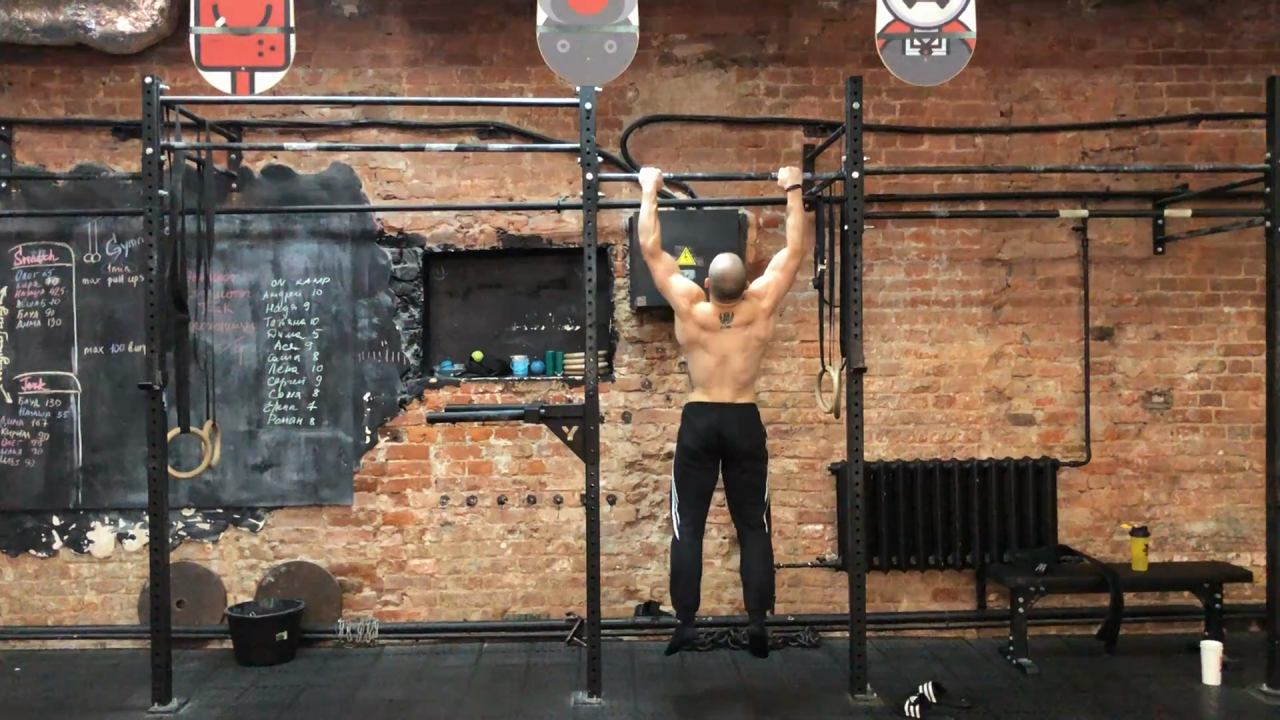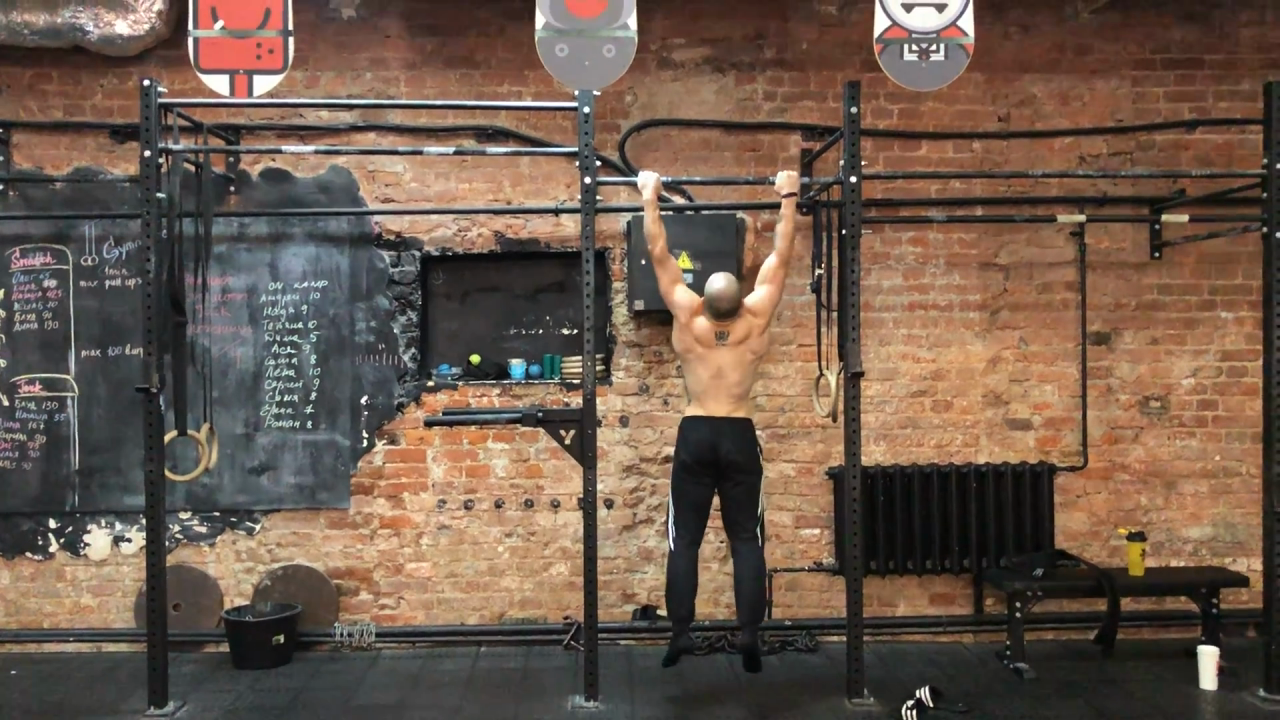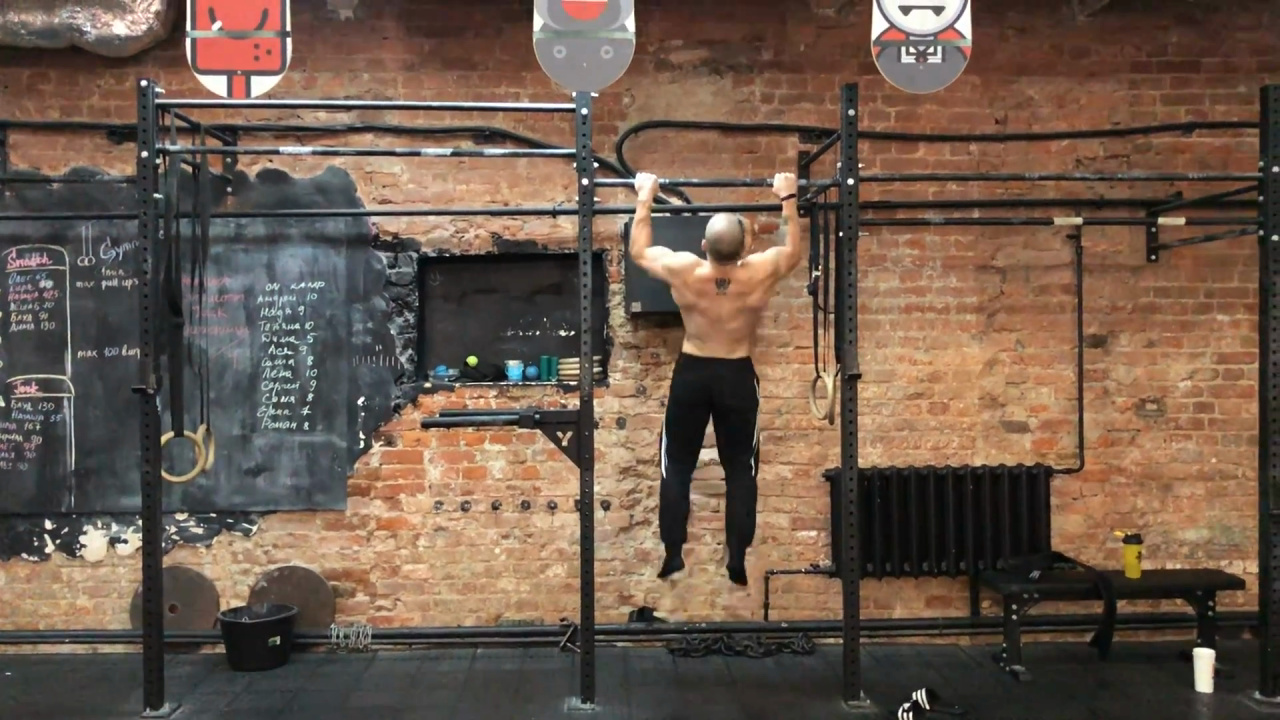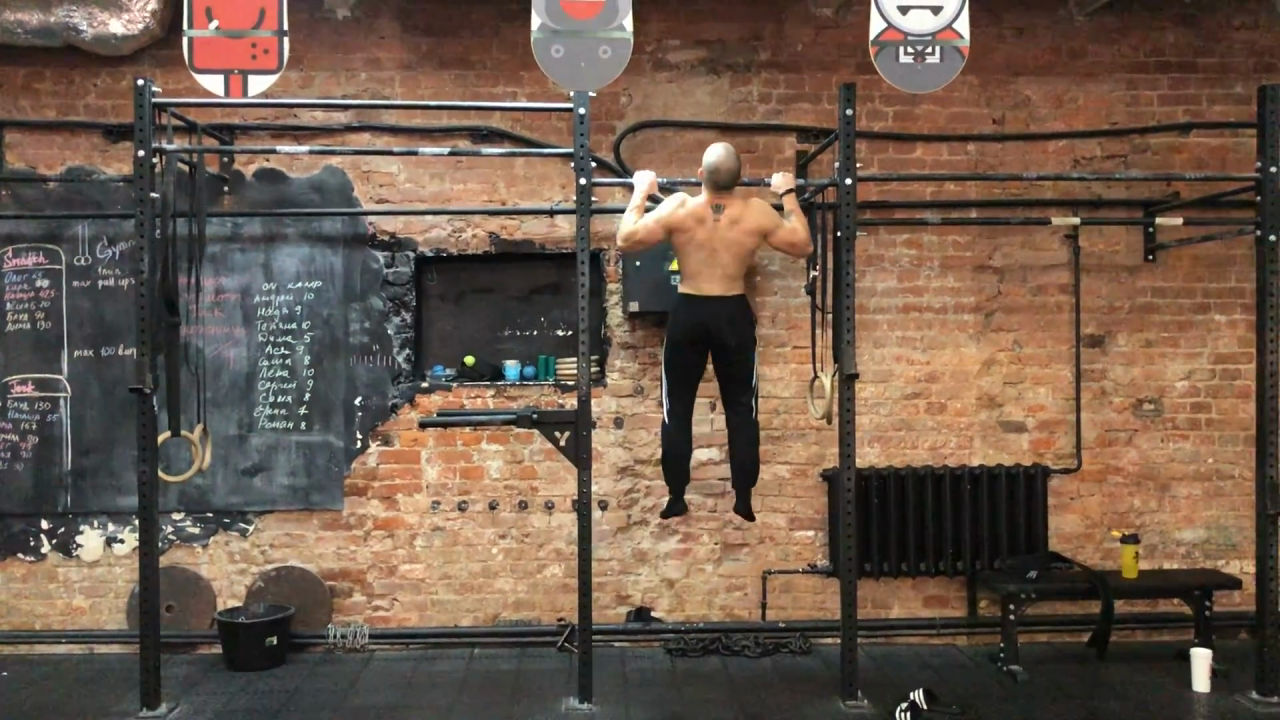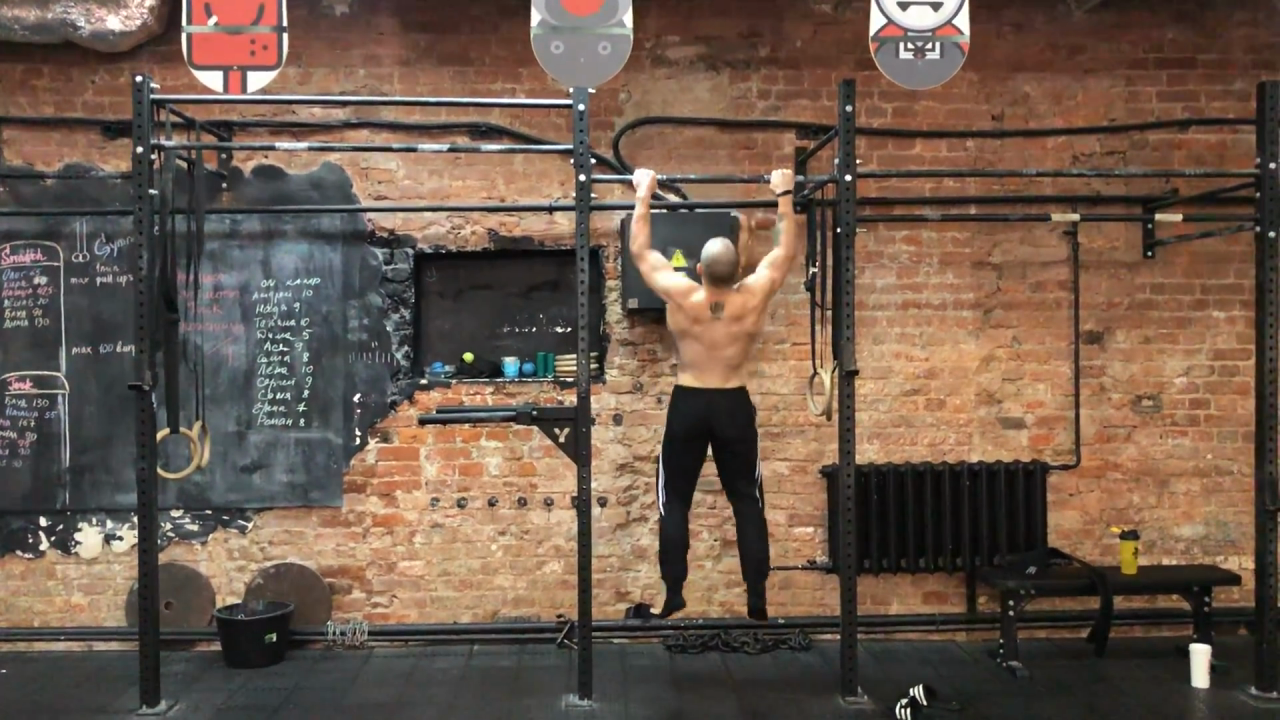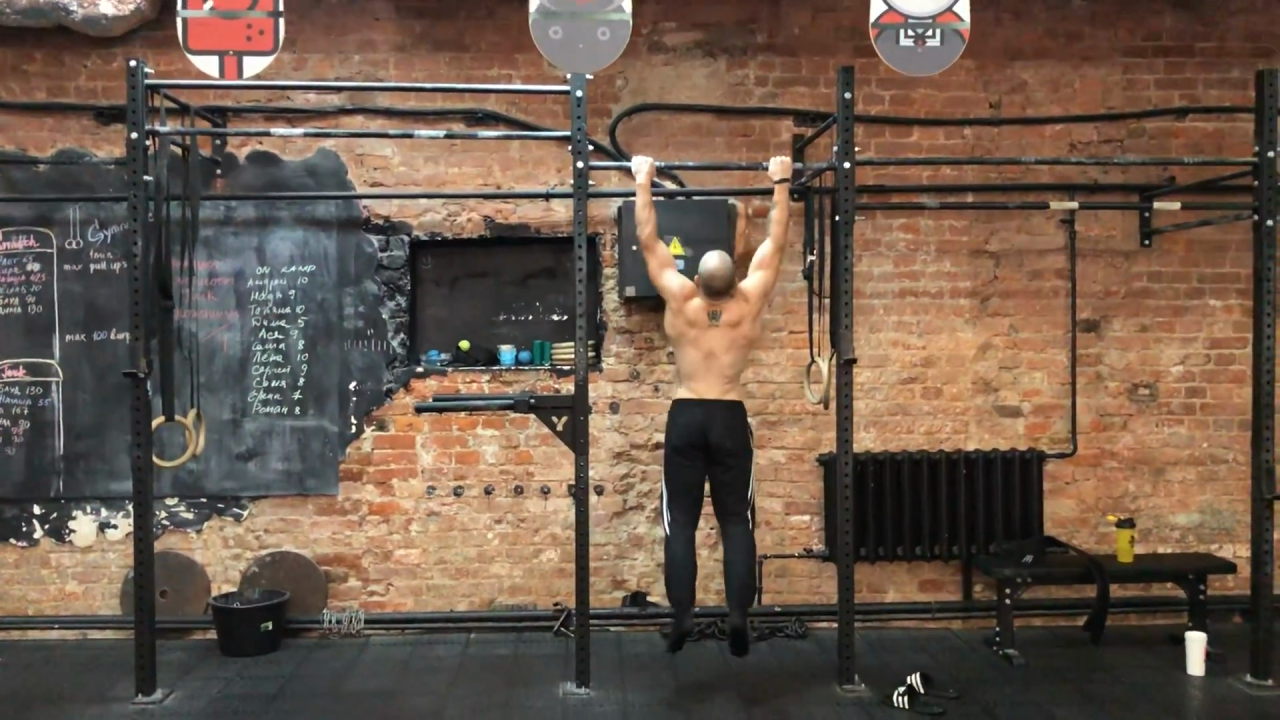
dt=0.3s
person 1, frame 1
left shoulder: (688, 306)
right shoulder: (762, 307)
left elbow: (650, 247)
right elbow: (796, 248)
left wrist: (649, 190)
right wrist: (793, 189)
left hip: (699, 422)
right hip: (745, 423)
left knee: (688, 525)
right knee: (753, 526)
left ankle: (686, 620)
right ankle: (757, 621)
person 1, frame 2
left shoulder: (686, 318)
right shoulder: (756, 320)
left elbow: (659, 256)
right elbow: (780, 256)
left wrist: (650, 197)
right wrist: (788, 197)
left hip: (695, 435)
right hip: (739, 437)
left knee: (684, 539)
right knee: (746, 538)
left ankle: (681, 632)
right ankle: (750, 633)
person 1, frame 3
left shoulder: (684, 271)
right shoulder: (761, 272)
left elbow: (638, 251)
right elbow: (795, 251)
left hip: (691, 374)
right hip: (738, 377)
left knee: (676, 467)
right knee: (740, 469)
right ankle: (737, 558)
person 1, frame 4
left shoulder: (678, 208)
right shoulder: (757, 213)
left elbow: (627, 241)
right elbow: (802, 246)
left wrist: (641, 192)
right wrist: (788, 194)
left hip: (688, 313)
right hip: (734, 314)
left knee: (677, 410)
right knee: (741, 409)
person 1, frame 5
left shoulder: (680, 296)
right shoulder: (755, 297)
left elbow: (639, 250)
right elbow: (788, 248)
left wrist: (643, 194)
right wrist: (784, 193)
left hip: (687, 407)
right hip: (734, 407)
left knee: (674, 502)
right knee: (747, 502)
left ankle: (674, 594)
right ankle: (756, 597)
person 1, frame 6
left shoulder: (679, 301)
right shoulder: (750, 303)
left elbow: (648, 240)
right elbow: (776, 240)
left wrist: (643, 182)
right wrist: (781, 182)
left hip: (685, 419)
right hip: (730, 420)
left knee: (680, 523)
right knee: (736, 523)
left ankle: (683, 613)
right ankle: (739, 616)
